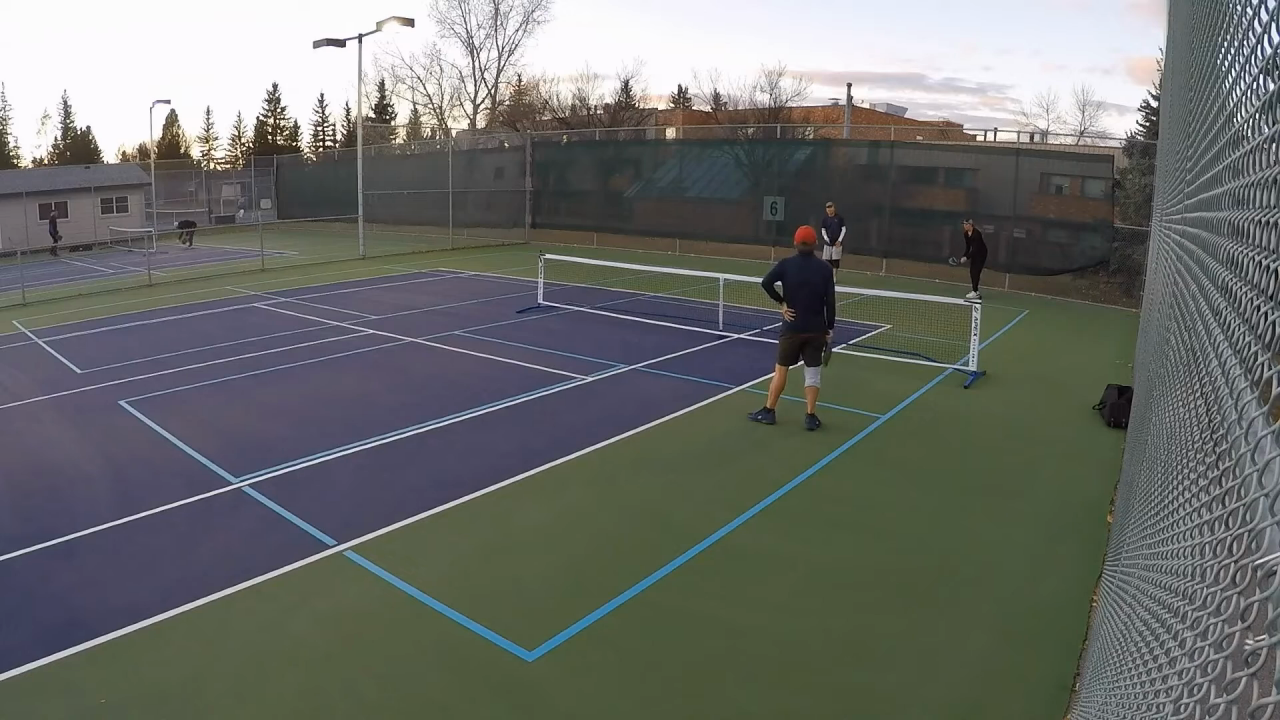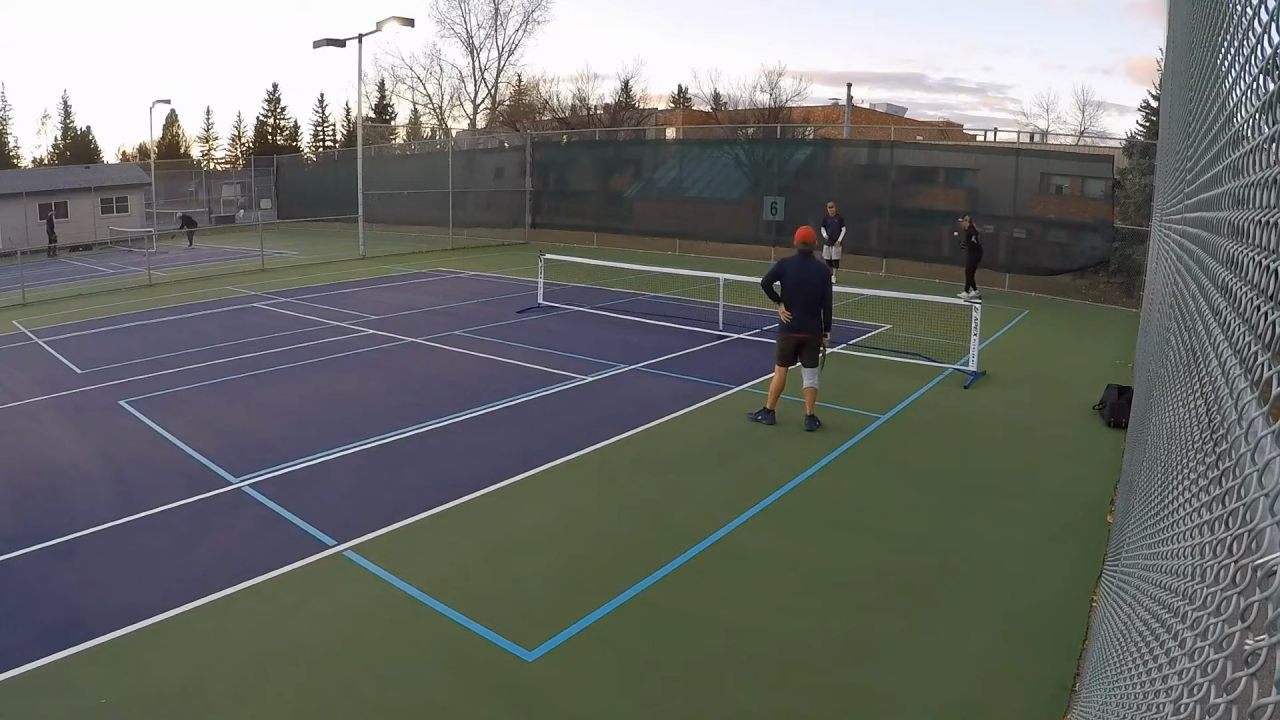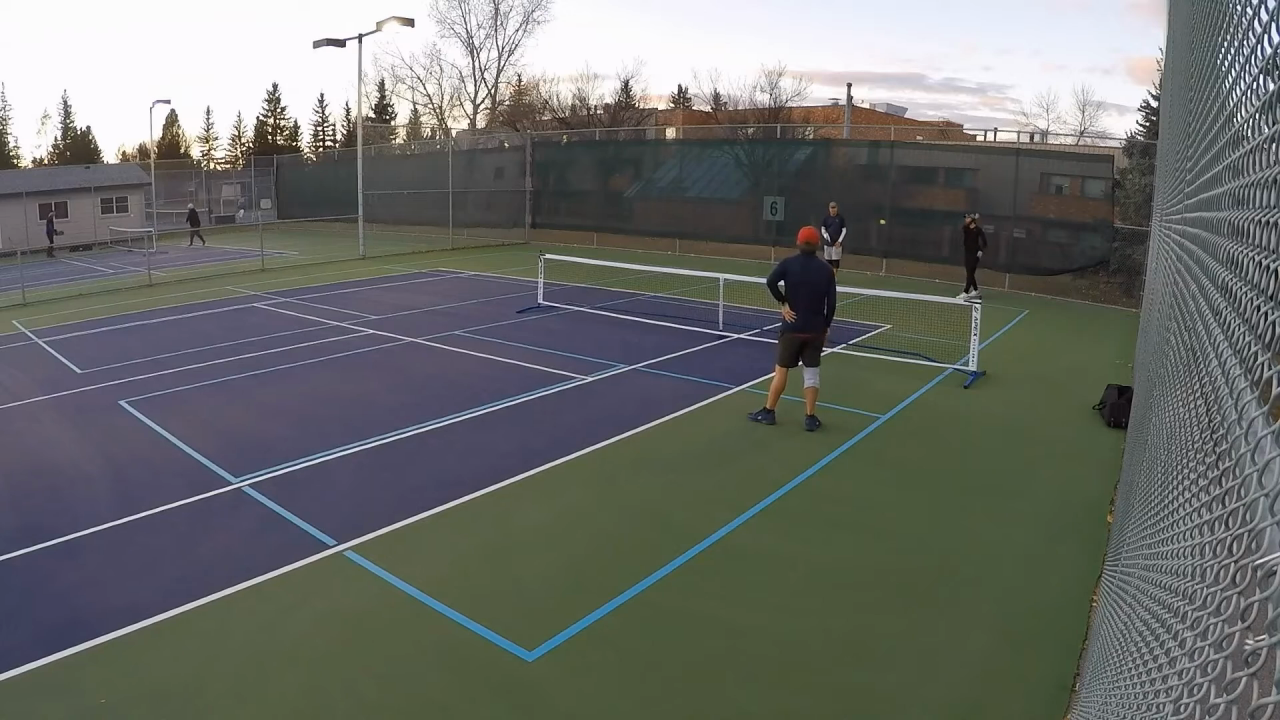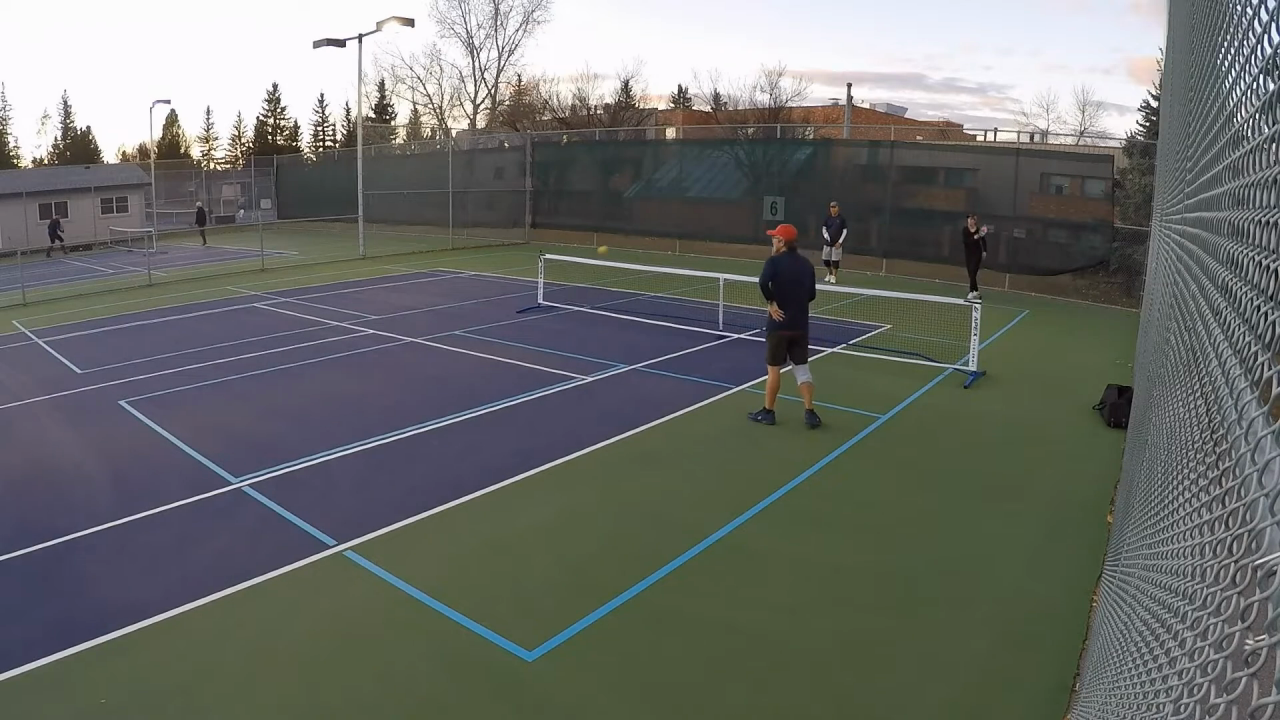
dt=0.5s
person 1, frame 1
left shoulder: (786, 264)
right shoulder: (824, 268)
left elbow: (766, 282)
right elbow: (830, 302)
left wrist: (781, 302)
right wrist: (829, 327)
left hip: (791, 328)
right hip: (816, 329)
left knee: (781, 370)
right knee: (812, 373)
left ankle: (768, 411)
right ankle: (810, 416)
person 1, frame 2
left shoulder: (785, 264)
right shoulder: (822, 269)
left elbow: (765, 282)
right elbow: (827, 304)
left wrist: (779, 303)
right wrist: (826, 330)
left hip: (788, 328)
right hip: (812, 330)
left knee: (780, 371)
right knee: (810, 374)
left ankle: (768, 412)
right ankle: (810, 417)
person 1, frame 3
left shoulder: (789, 263)
right shoulder: (826, 269)
left elbow: (771, 281)
right elbow: (832, 303)
left wrist: (783, 303)
right wrist: (826, 326)
left hip: (792, 328)
right hip: (815, 330)
left knee: (781, 371)
right knee: (811, 373)
left ankle: (768, 412)
right ankle: (810, 417)
person 1, frame 4
left shoulder: (774, 261)
right shoulder: (807, 264)
left elbow: (763, 282)
right elbow: (811, 295)
left wrist: (771, 302)
left hip: (778, 325)
right hip: (800, 326)
left knee: (774, 369)
right knee: (802, 368)
left ankle: (768, 412)
right ankle: (810, 412)
